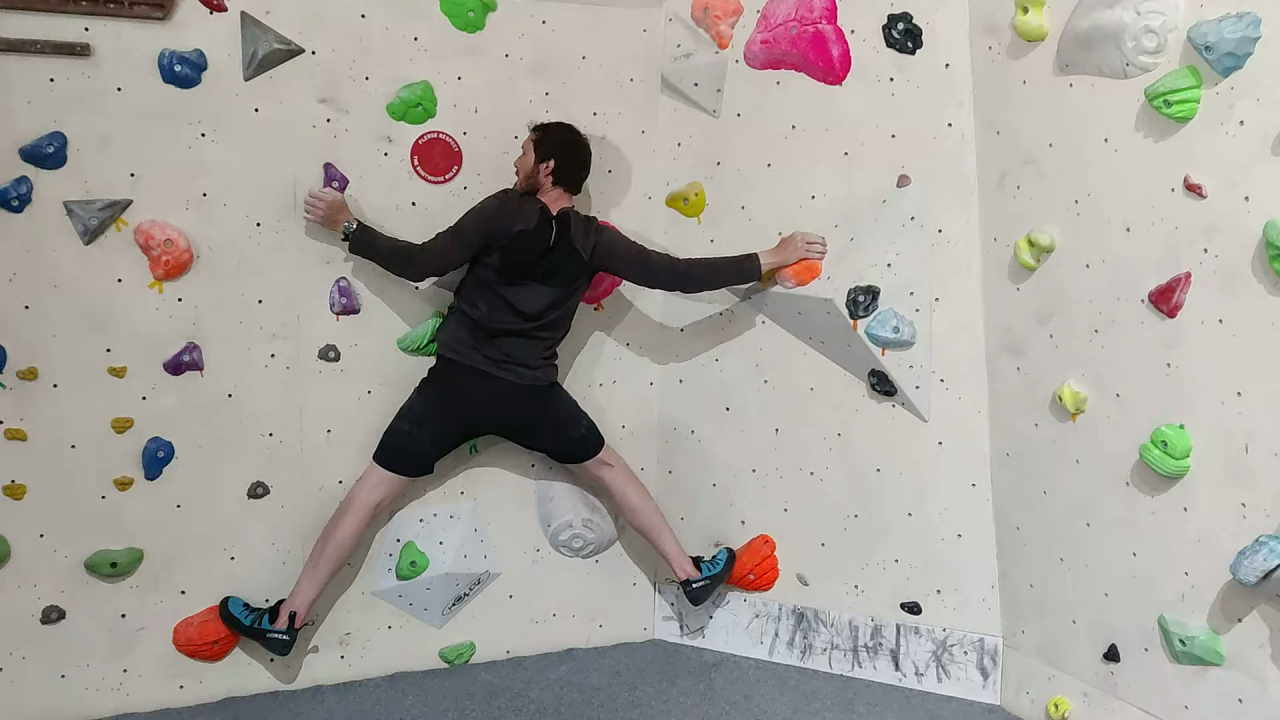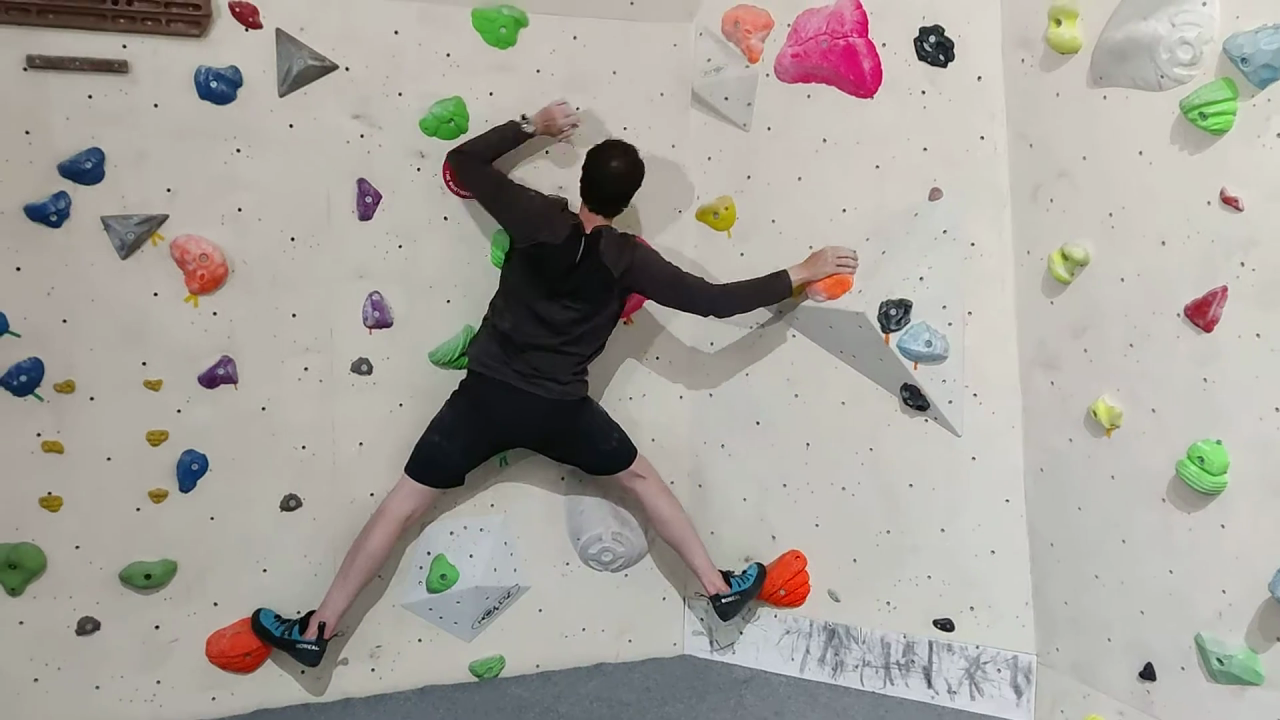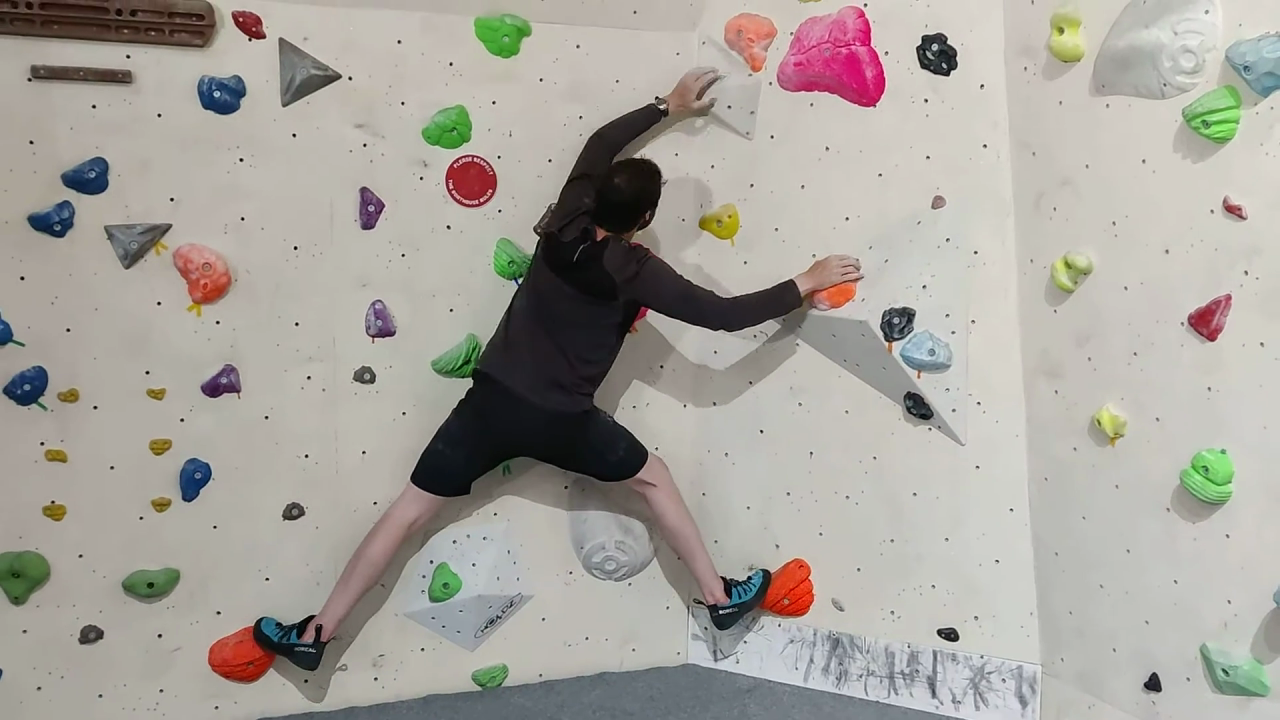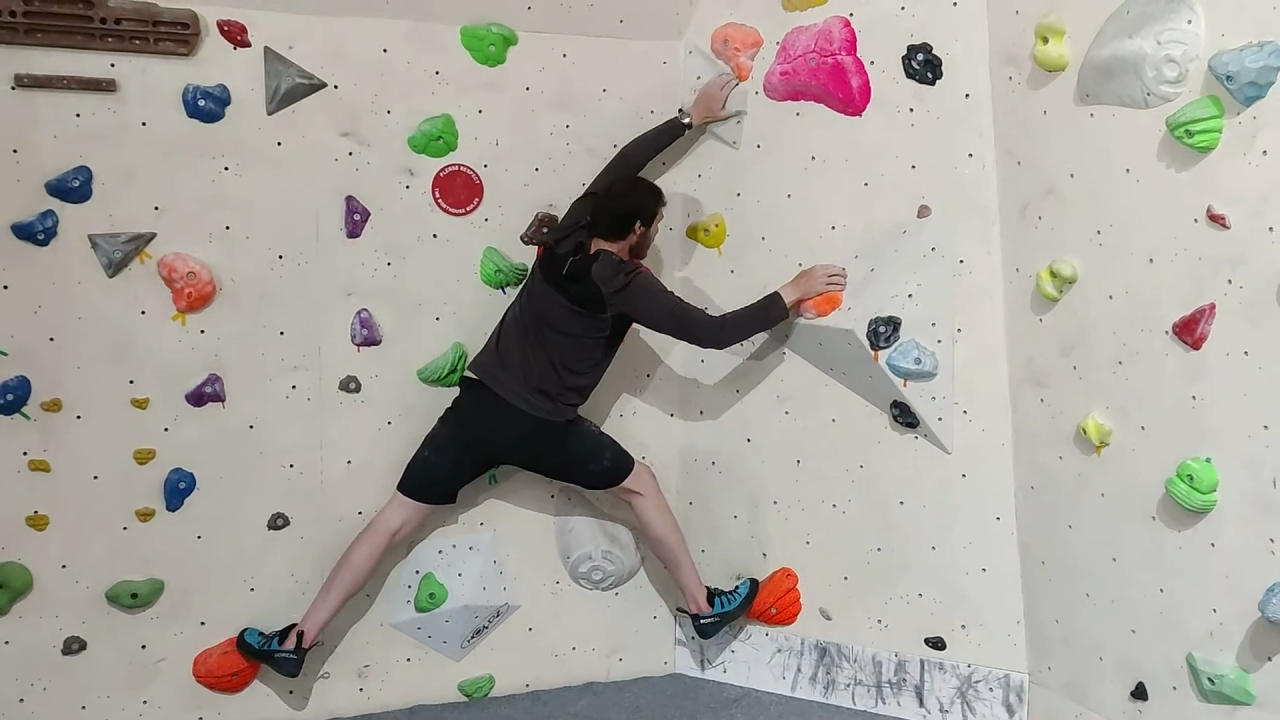
dt=0.5s
person 1, frame 1
left shoulder: (502, 212)
right shoulder: (592, 240)
left elbow: (416, 265)
right elbow: (679, 276)
left wrist: (346, 224)
right wrist: (770, 259)
left hip: (457, 382)
right hip: (530, 395)
left knee: (371, 492)
right knee: (607, 466)
left ankle: (286, 619)
right ankle: (690, 574)
person 1, frame 2
left shoulder: (537, 218)
right shoulder: (626, 257)
left elbow: (462, 163)
right elbow: (714, 300)
left wrist: (534, 125)
right wrist: (801, 274)
left hip: (487, 395)
right hip: (560, 409)
left knee: (403, 503)
right knee: (641, 476)
left ankle: (317, 629)
right ankle: (718, 587)
person 1, frame 3
left shoulder: (567, 222)
right shoulder: (636, 272)
left elbow: (600, 145)
right elbow: (725, 314)
left wrist: (666, 107)
right wrist: (806, 283)
left hip: (492, 401)
right hip: (561, 421)
left knee: (407, 510)
right knee: (653, 478)
left ankle: (316, 632)
right ankle: (718, 598)
person 1, frame 4
left shoulder: (569, 234)
right shoulder: (625, 285)
left elbow: (624, 162)
right elbow: (714, 332)
left wrist: (689, 119)
right wrist: (792, 294)
left hip: (478, 407)
right hip: (542, 429)
left knee: (393, 520)
right knee: (641, 486)
left ankle: (297, 640)
right ankle: (701, 606)
